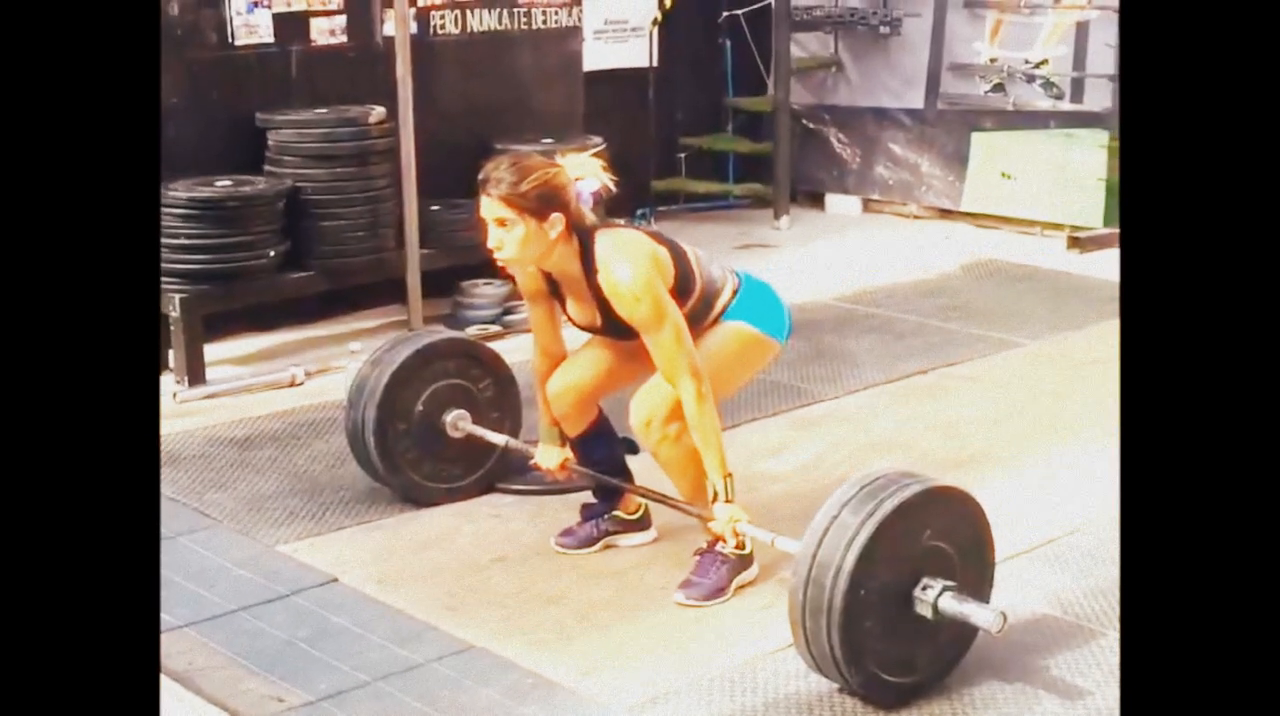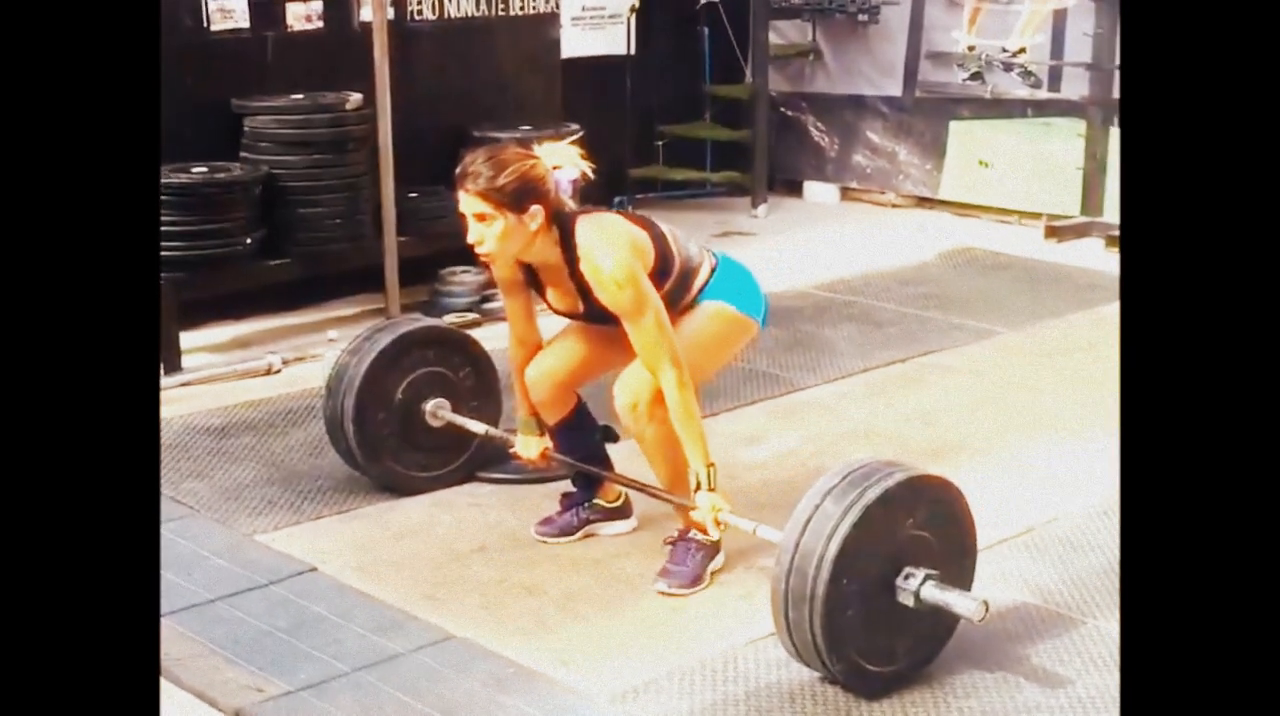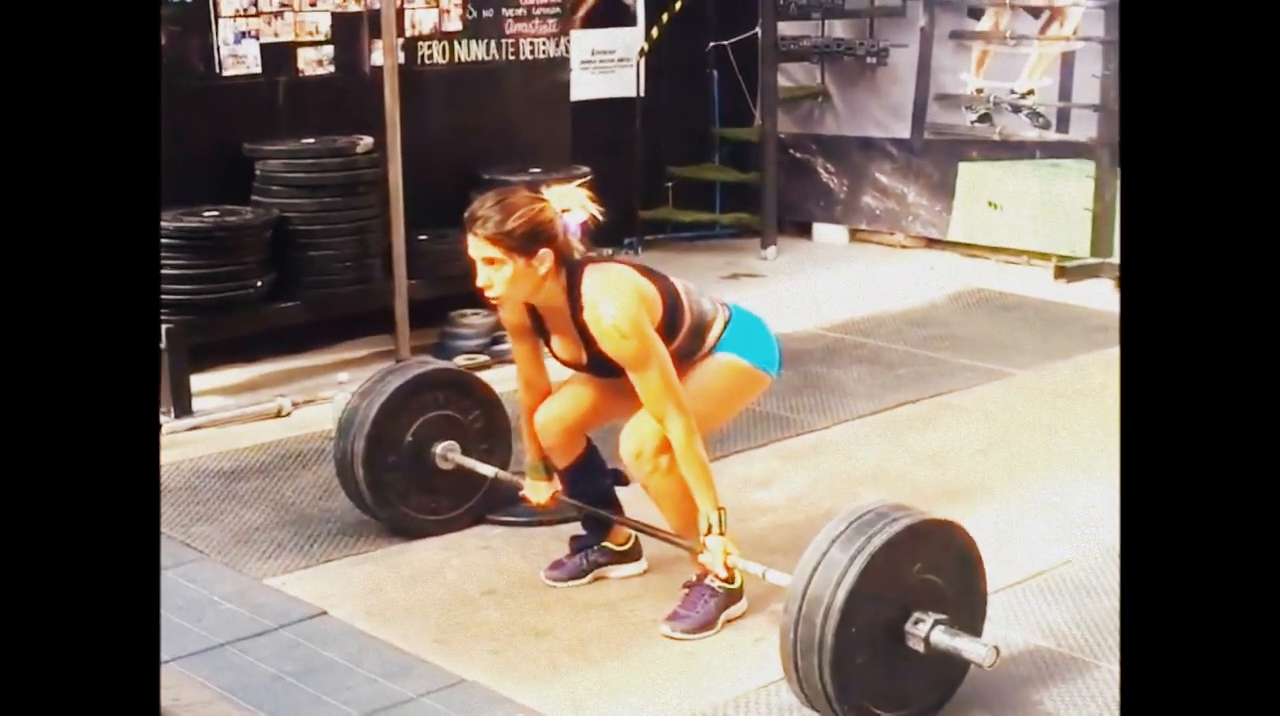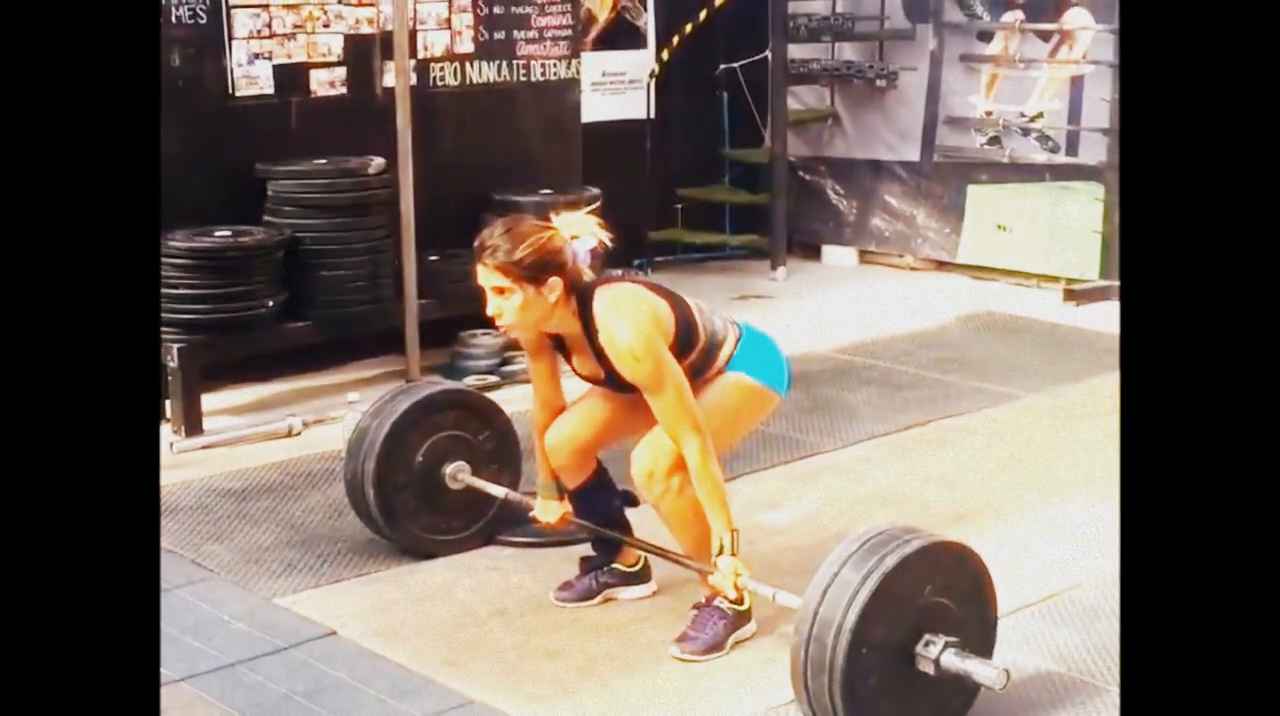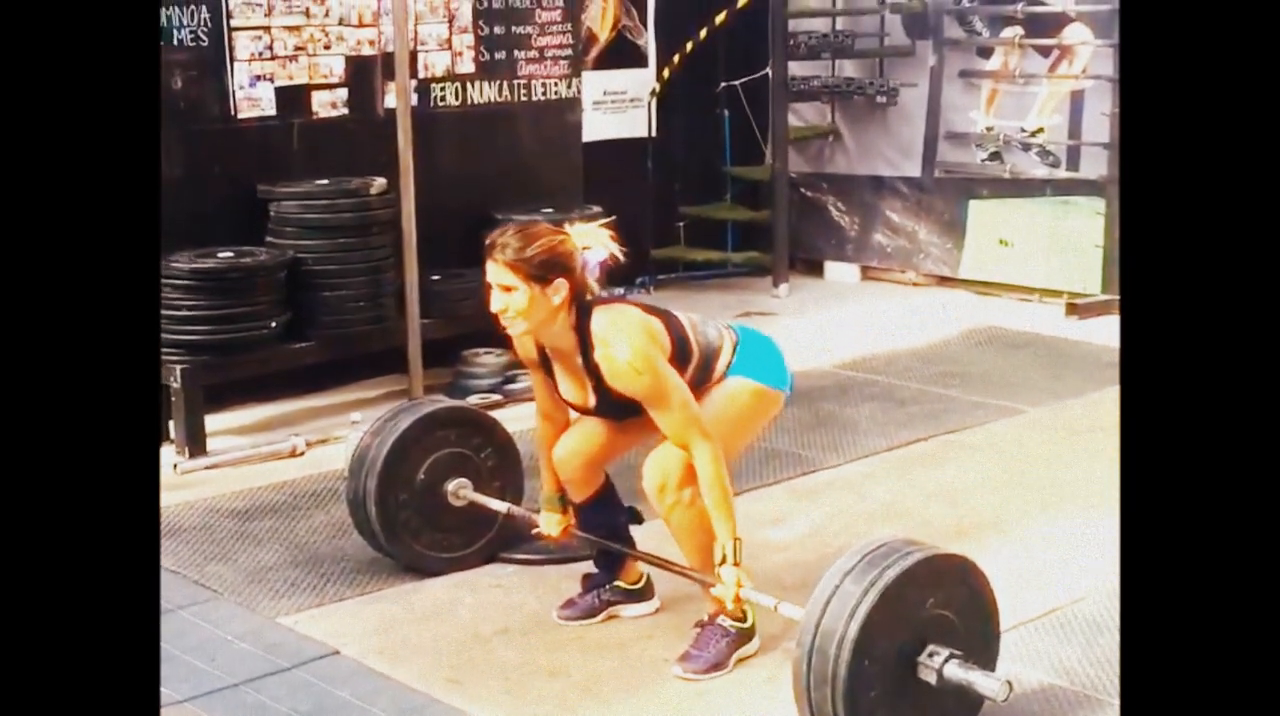
dt=1s
person 1, frame 1
left shoulder: (621, 271)
right shoulder: (531, 264)
left elbow: (691, 385)
right elbow: (547, 354)
left wrist: (722, 493)
right wrist: (550, 436)
left hip: (744, 314)
right hip: (679, 315)
left knee: (651, 413)
right knee: (565, 390)
left ankle: (730, 545)
right ankle: (623, 510)
person 1, frame 2
left shoulder: (602, 258)
right shoulder: (508, 254)
left elbow: (670, 373)
right elbow: (523, 344)
left wrist: (704, 481)
right wrist: (528, 425)
left hip: (720, 295)
right hip: (657, 299)
left knee: (635, 396)
right knee: (544, 378)
left ankle: (699, 532)
right ankle: (602, 499)
person 1, frame 3
left shoulder: (608, 309)
right shoulder: (518, 301)
left elbow: (676, 421)
right elbow: (532, 390)
left wrist: (713, 527)
right wrist: (537, 470)
left hip: (733, 347)
right hip: (668, 349)
left knee: (641, 444)
right knee: (554, 423)
left ankle: (719, 579)
right ankle: (612, 542)
person 1, frame 4
left shoulder: (622, 330)
right shoulder: (534, 318)
left elbow: (692, 440)
right elbow: (546, 408)
left wrist: (725, 547)
right wrist: (549, 490)
left hip: (743, 366)
right hip: (677, 366)
left knee: (653, 465)
right knee: (564, 442)
left ankle: (728, 600)
right ankle: (621, 563)
person 1, frame 5
left shoulder: (618, 348)
right shoulder: (530, 335)
left elbow: (702, 444)
right elbow: (550, 419)
left wrist: (727, 552)
right wrist: (552, 502)
left hip: (745, 368)
right hip: (682, 375)
left knee: (665, 476)
right knee: (573, 456)
left ankle: (731, 619)
right ankle: (624, 581)
